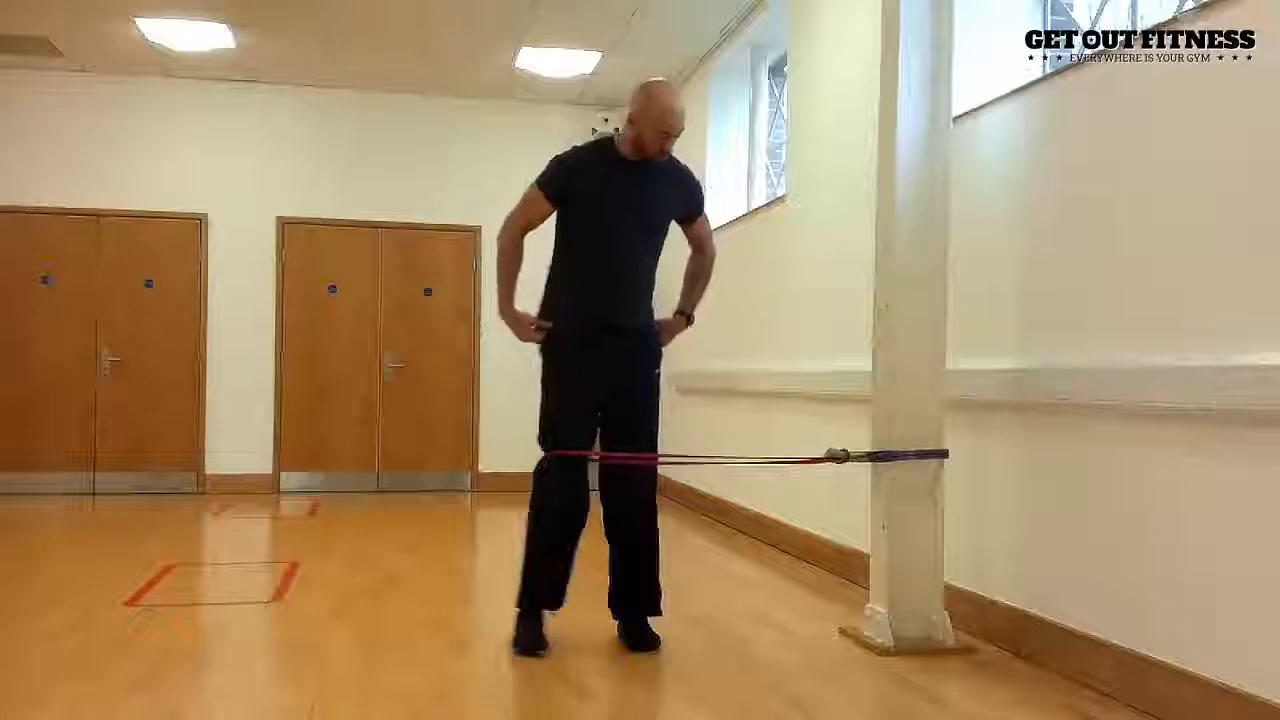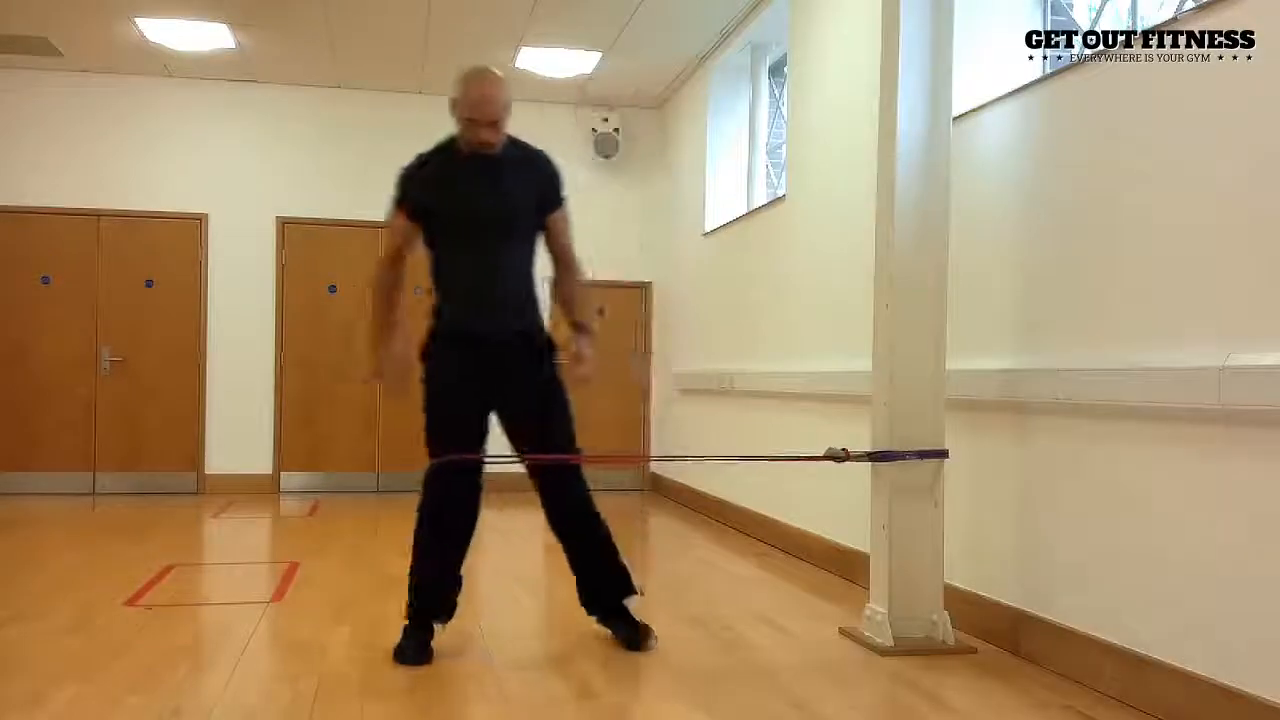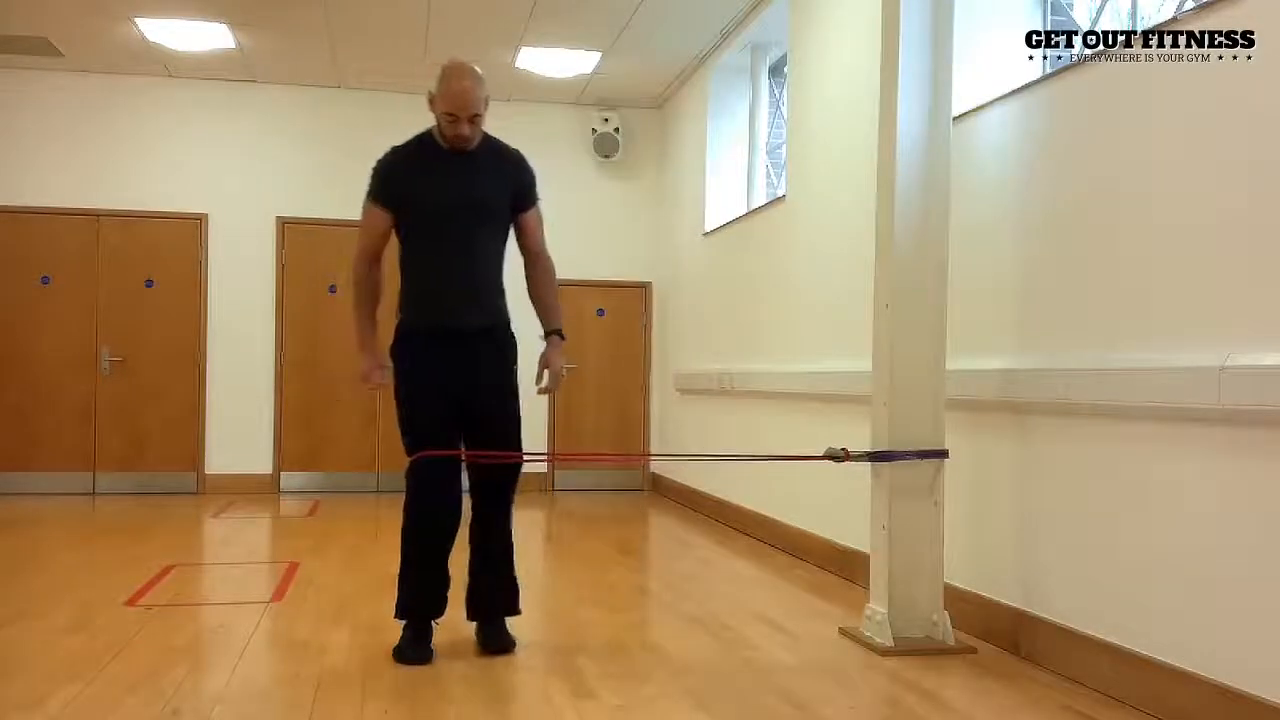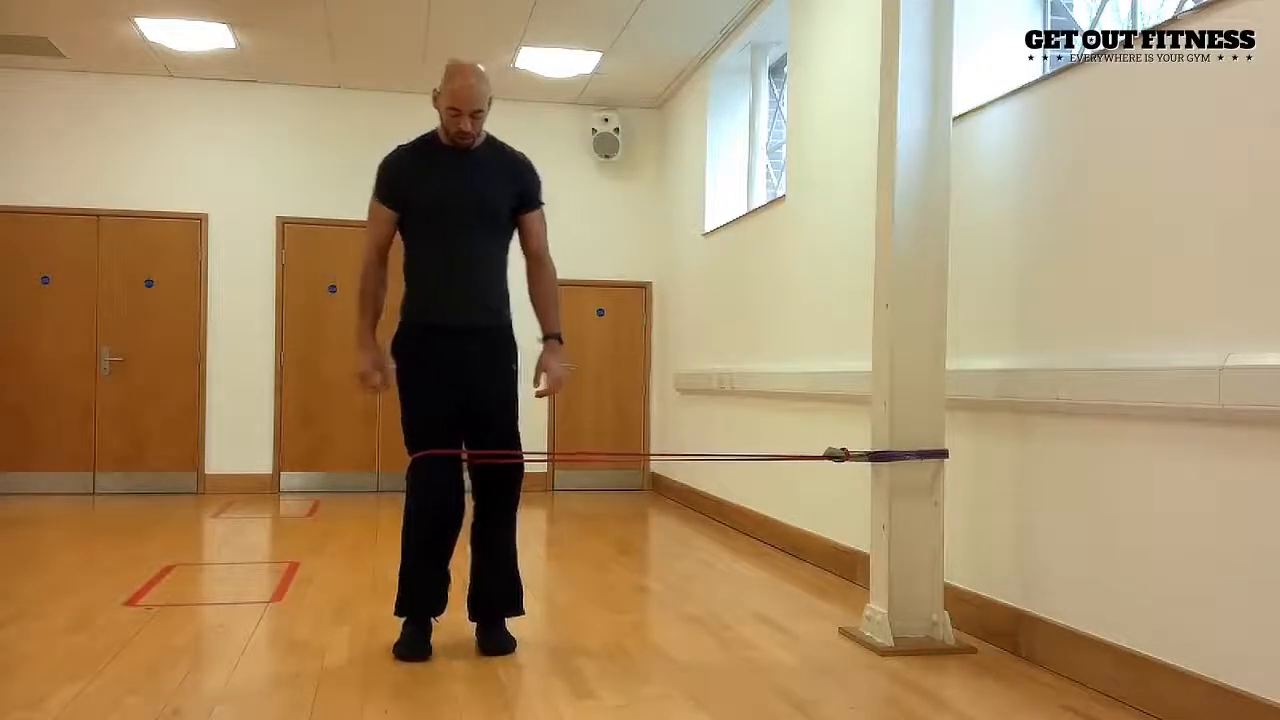
dt=0.7s
person 1, frame 1
left shoulder: (680, 183)
right shoulder: (575, 168)
left elbow: (703, 252)
right elbow: (512, 230)
left wrist: (682, 316)
right wrist: (509, 307)
left hip: (636, 346)
right hip: (571, 341)
left knee: (633, 481)
right knee: (561, 473)
left ankle: (634, 611)
right ankle: (533, 609)
person 1, frame 2
left shoulder: (536, 169)
right shoulder: (425, 175)
left elbow: (564, 258)
right elbow: (393, 260)
left wrist: (581, 330)
right wrist: (385, 339)
left hip: (524, 344)
right hip: (454, 349)
left knee: (561, 476)
right knee: (450, 481)
left ankle: (610, 602)
right ankle: (421, 620)
person 1, frame 3
left shoulder: (512, 167)
right shoulder: (398, 167)
left elbow: (536, 257)
right elbow: (368, 260)
left wrist: (554, 335)
right wrist: (368, 344)
left hip: (491, 343)
right hip: (421, 345)
left knee: (497, 477)
right knee: (431, 482)
left ankle: (491, 611)
right ankle: (418, 618)
person 1, frame 4
left shoulder: (516, 170)
right shoulder: (403, 166)
left elbow: (538, 260)
right elbow: (375, 259)
left wrist: (553, 341)
right wrist: (366, 342)
left hip: (492, 343)
right hip: (423, 344)
left knee: (499, 479)
right knee: (433, 481)
left ankle: (492, 613)
right ankle: (418, 615)
